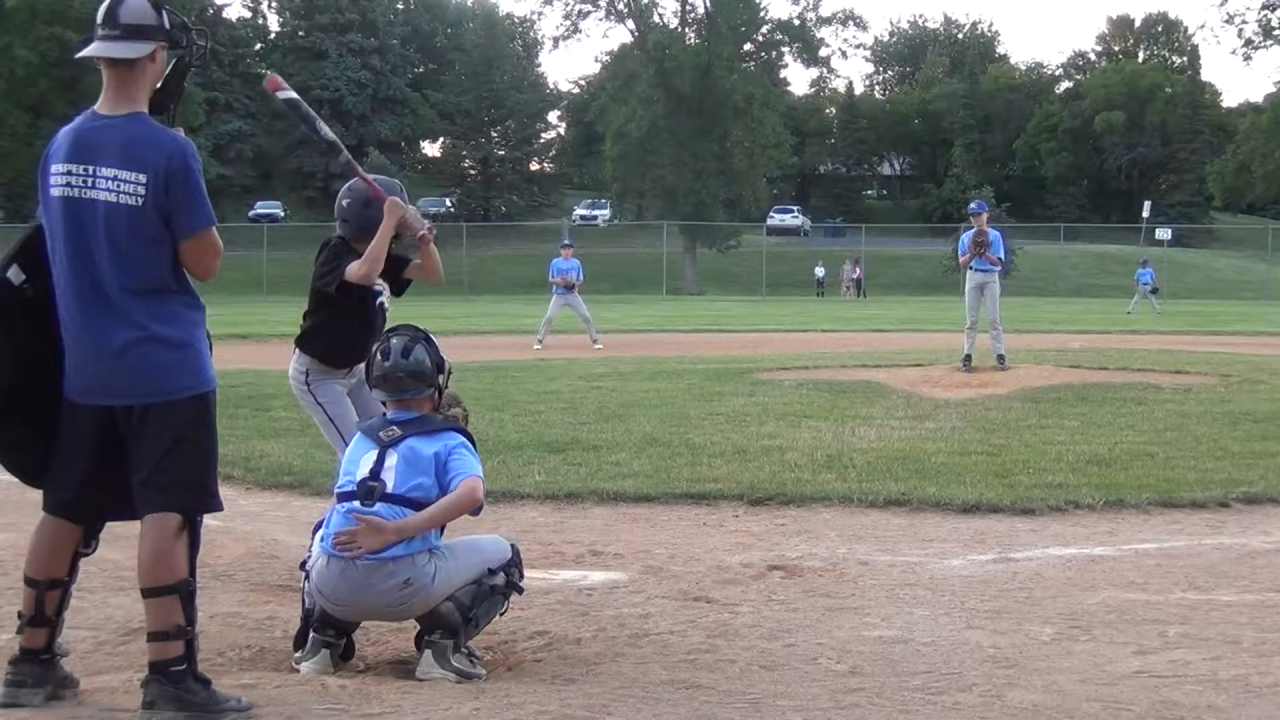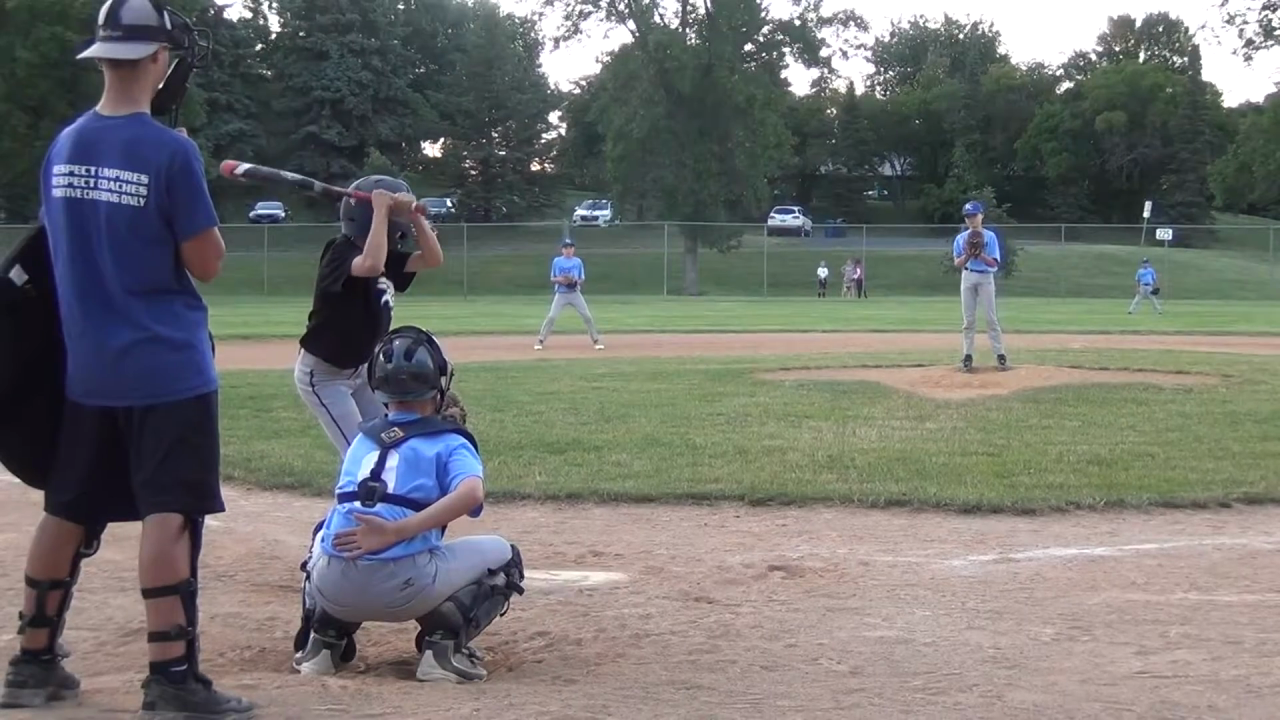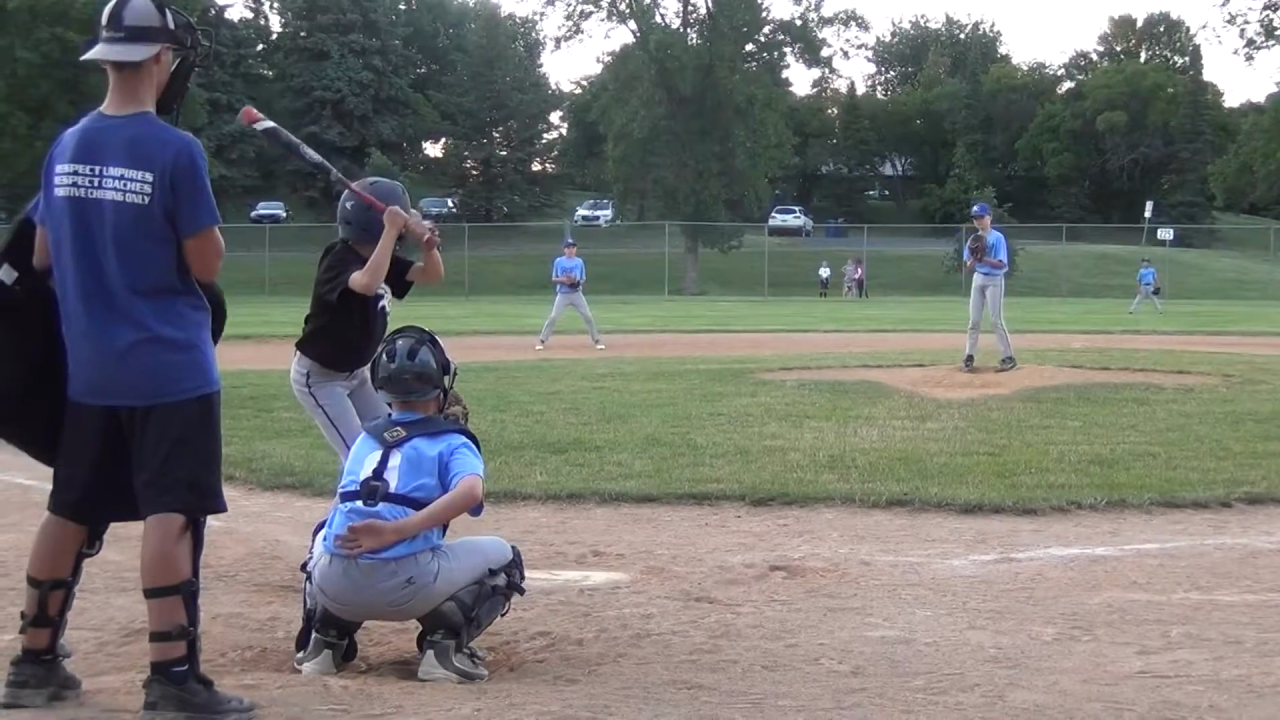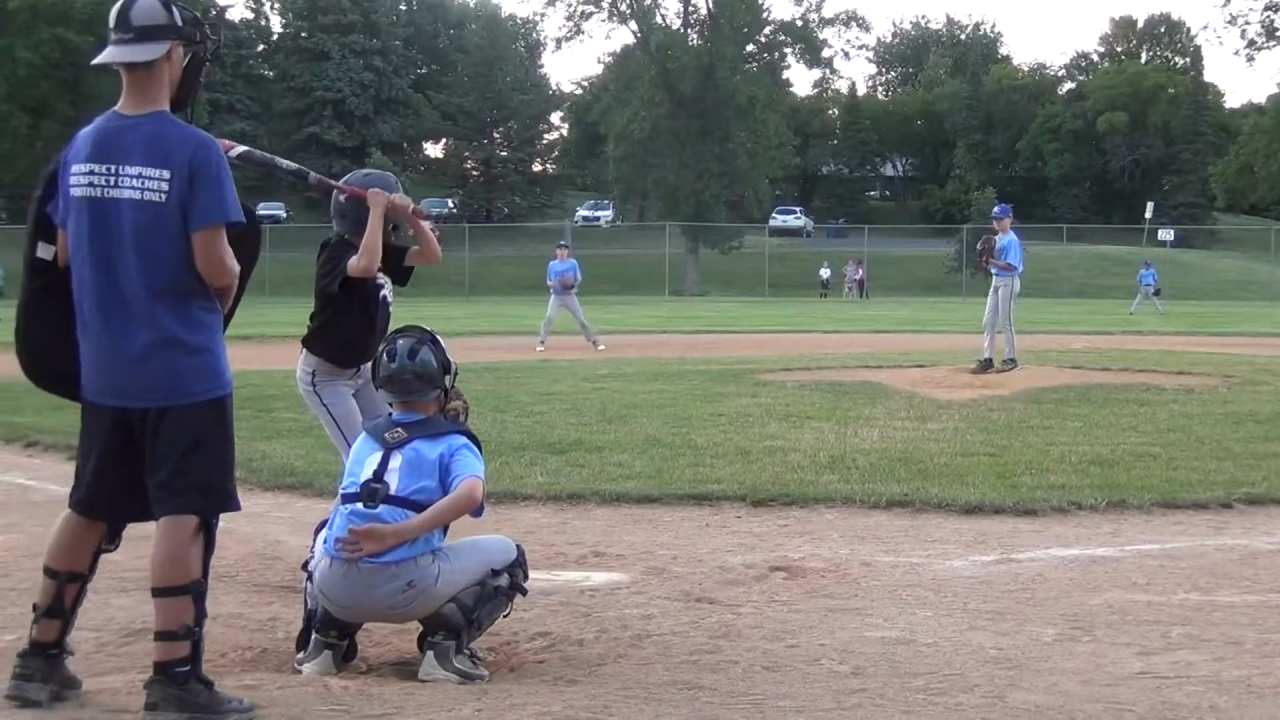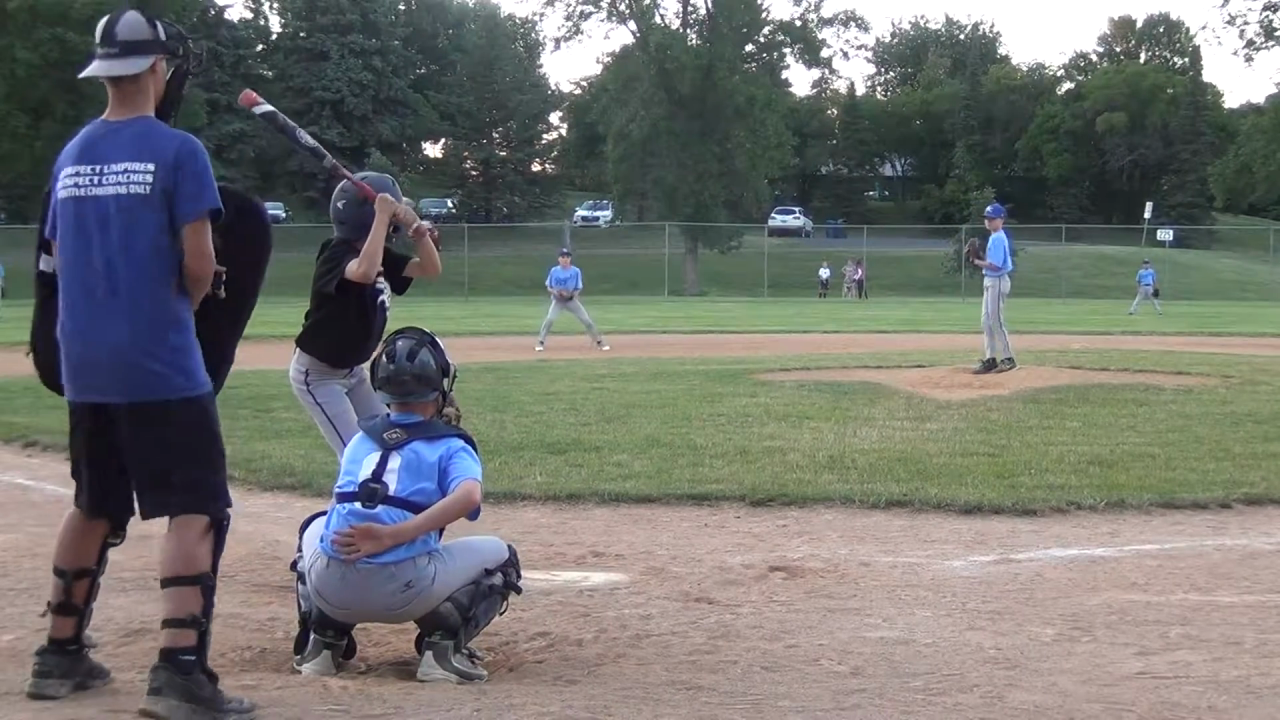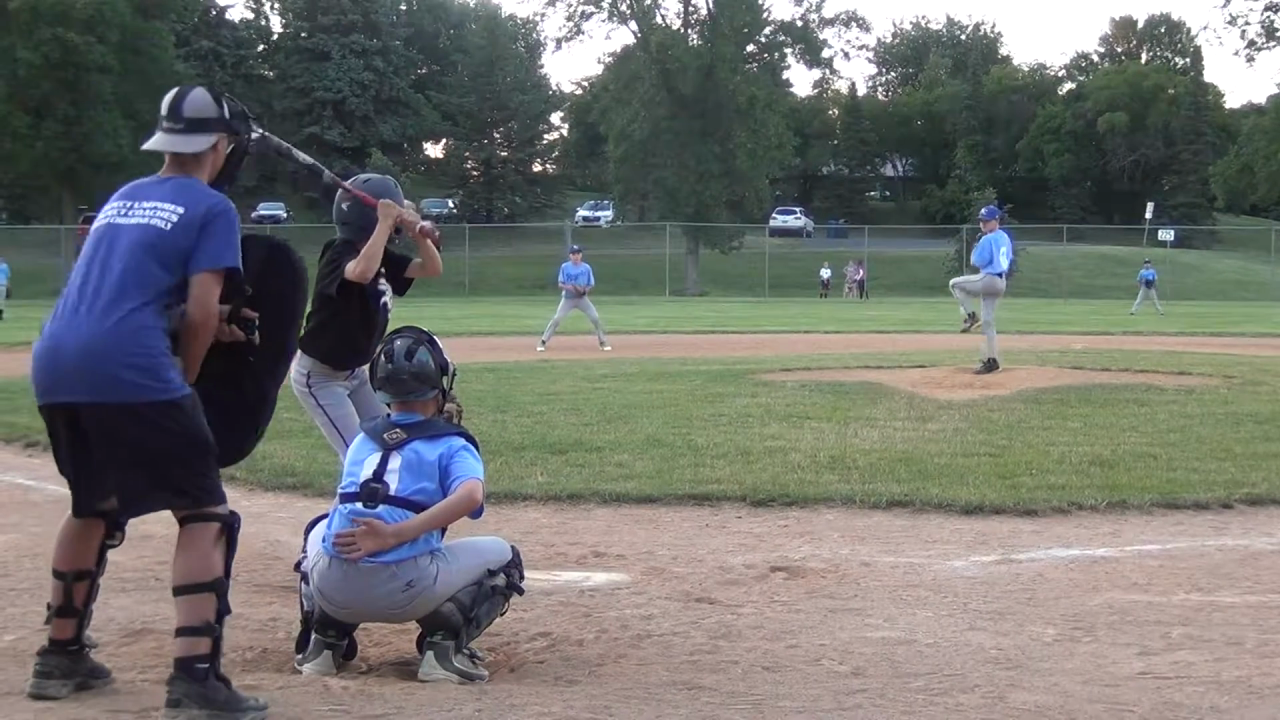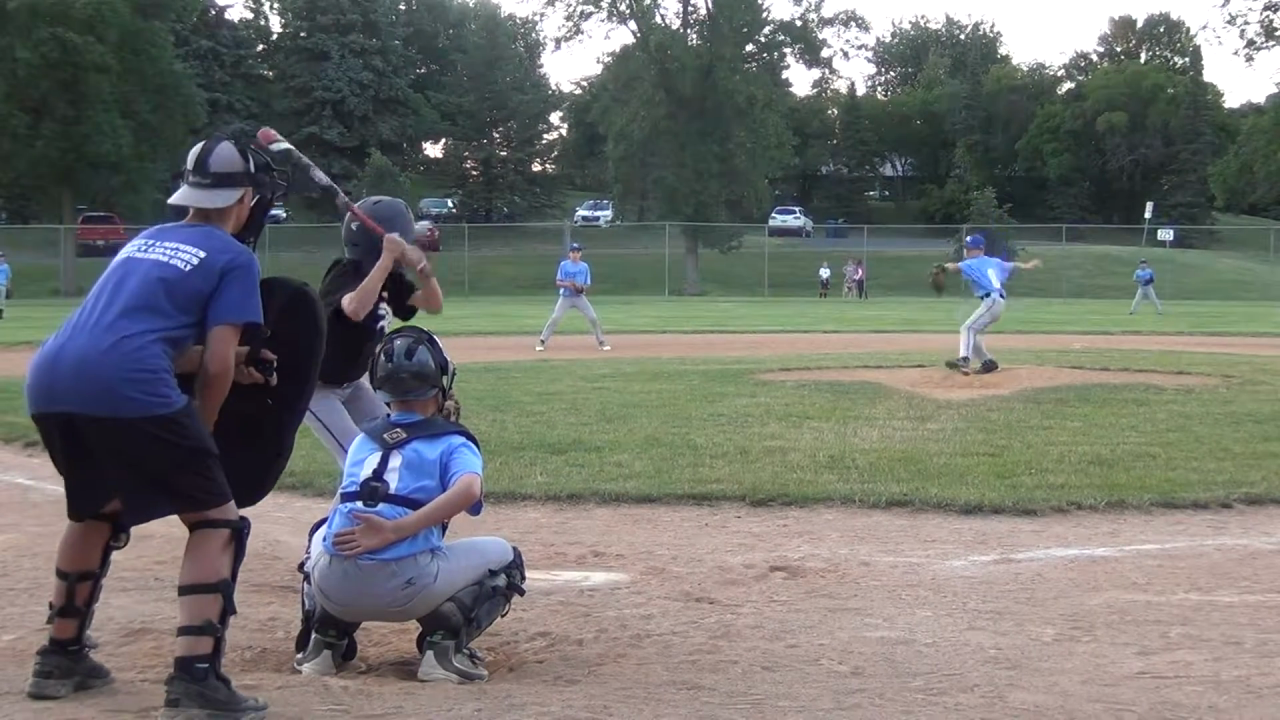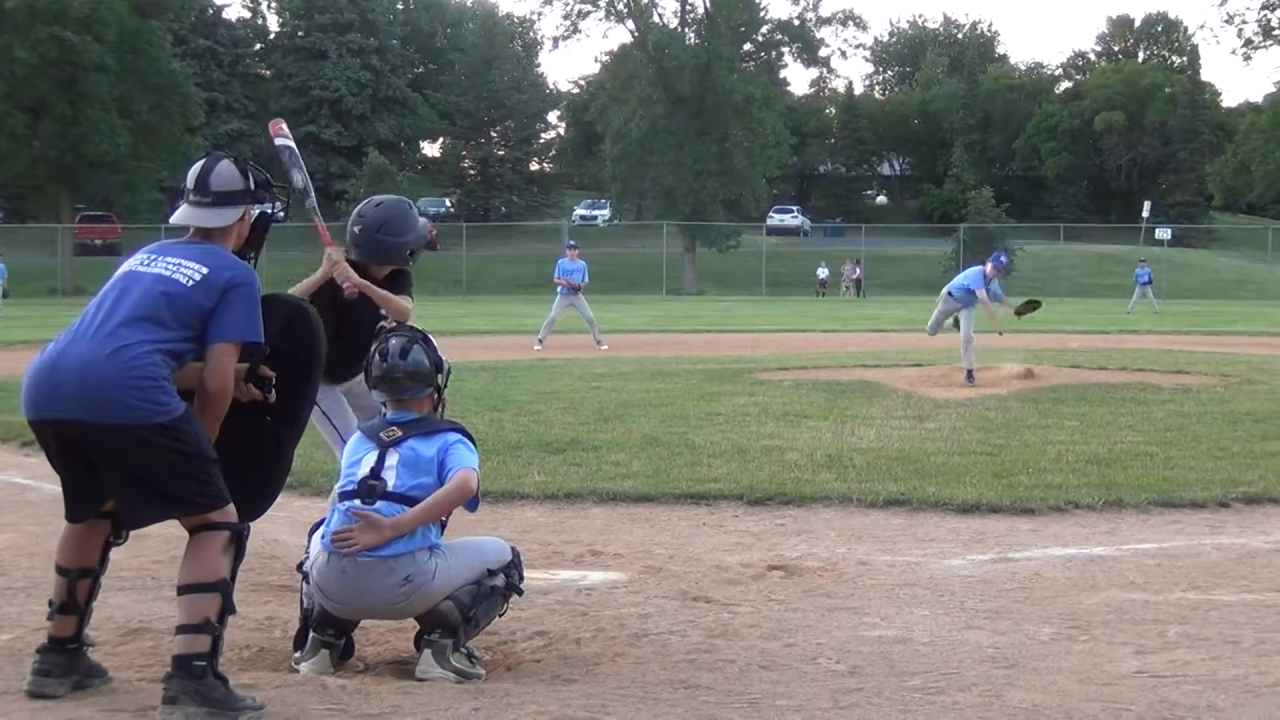
dt=0.5s
person 1, frame 1
left shoulder: (59, 145)
right shoulder: (168, 151)
right elbow: (205, 264)
left hip: (84, 367)
right hip: (164, 366)
left knee: (65, 512)
right knee: (167, 516)
person 1, frame 2
left shoulder: (62, 146)
right shoulder: (170, 151)
right elbow: (207, 264)
left hip: (87, 368)
right hip: (167, 367)
left knee: (68, 512)
right knee: (168, 515)
person 1, frame 3
left shoulder: (65, 147)
right shoulder: (175, 150)
right elbow: (207, 265)
left hip: (88, 369)
right hip: (170, 367)
left knee: (71, 512)
right knee: (171, 515)
person 1, frame 4
left shoulder: (81, 146)
right shoulder: (195, 149)
left elbow: (66, 254)
right elbow: (214, 269)
right wrist: (233, 274)
left hip: (105, 367)
right hip: (183, 367)
left knee: (91, 511)
right knee: (185, 515)
person 1, frame 5
left shoulder: (70, 154)
right shoulder: (178, 150)
left elbow: (63, 258)
right elbow: (198, 262)
left hip: (84, 362)
right hip: (160, 365)
left knee: (95, 506)
right knee: (197, 511)
left ankle: (59, 655)
person 1, frame 6
left shoulder: (122, 197)
right shoulder: (212, 207)
right elbow: (202, 312)
left wrist: (209, 327)
right wrist: (184, 375)
left hip: (55, 365)
right hip: (129, 371)
left knee: (94, 506)
right knee: (206, 516)
left ankle: (60, 656)
person 1, frame 7
left shoulder: (144, 240)
right shoulder: (233, 257)
right elbow: (217, 365)
left wrist: (221, 358)
right wrist: (198, 433)
left hip: (49, 382)
right hip: (126, 388)
left knee: (98, 509)
right knee: (217, 521)
left ankle: (61, 657)
person 1, frame 8
left shoulder: (146, 255)
right shoulder: (235, 274)
right elbow: (216, 382)
left wrist: (218, 377)
right wrist: (198, 450)
left hip: (46, 389)
right hip: (125, 397)
left knee: (97, 509)
right knee: (216, 523)
left ankle: (59, 656)
person 2, frame 1
left shoulder: (360, 439)
right shoulder: (447, 440)
right elbow: (471, 494)
right wrist: (395, 532)
left hip: (331, 587)
right hip: (402, 586)
right knee: (503, 555)
left ankle: (323, 639)
right ankle: (443, 644)
person 2, frame 2
left shoulder: (362, 438)
right shoulder: (449, 441)
right elbow: (471, 493)
right wrist: (395, 532)
left hip: (333, 586)
right hip: (404, 586)
right knee: (502, 555)
left ankle: (324, 640)
right ankle: (443, 645)
person 2, frame 3
left shoulder: (365, 438)
right shoulder: (452, 441)
right elbow: (470, 492)
right wrist: (395, 531)
left hip: (335, 586)
right hip: (406, 585)
left knee: (327, 534)
right knee: (504, 557)
left ankle: (324, 641)
right ankle: (445, 645)
person 2, frame 4
left shoulder: (365, 439)
right shoulder: (453, 442)
right elbow: (470, 494)
right wrist: (396, 535)
left hip: (336, 588)
right hip: (406, 588)
left knee: (328, 532)
right knee: (507, 555)
left ankle: (325, 641)
right ankle: (445, 647)
person 2, frame 5
left shoulder: (361, 439)
right shoulder: (451, 446)
right elbow: (469, 496)
right wrist: (392, 536)
left hip: (330, 588)
right hip: (403, 590)
left knee: (316, 527)
right knee: (500, 555)
left ankle: (322, 641)
right ankle: (443, 646)
person 2, frame 6
left shoulder: (362, 440)
right shoulder: (452, 444)
right elbow: (470, 496)
right wrist: (394, 536)
left hip: (333, 588)
right hip: (404, 590)
left knee: (321, 529)
right knee: (503, 557)
left ankle: (324, 642)
right ankle: (445, 646)
person 2, frame 7
left shoulder: (363, 440)
right shoulder: (453, 442)
right elbow: (468, 490)
right wrist: (394, 531)
left hip: (333, 587)
right hip: (406, 587)
left knee: (324, 532)
right knee: (504, 558)
left ankle: (324, 641)
right ankle: (444, 646)
person 2, frame 8
left shoulder: (360, 438)
right shoulder: (450, 439)
right elbow: (465, 484)
right wrist: (392, 528)
left hip: (333, 585)
right hip: (405, 584)
left knee: (322, 534)
right knee: (503, 558)
left ankle: (323, 641)
right ankle: (443, 646)
person 3, frame 1
left shoulder: (383, 257)
right shoulder: (337, 255)
left elbow: (433, 274)
right elbow: (366, 274)
left wrist: (422, 236)
right wrist: (390, 220)
left hip: (352, 370)
right hip: (316, 374)
person 3, frame 2
left shoulder: (387, 255)
right shoulder: (342, 253)
left elbow: (433, 260)
right elbow: (372, 265)
left wrist: (414, 216)
right wrist: (381, 210)
left hip: (357, 370)
right hip: (322, 375)
person 3, frame 3
left shoulder: (383, 259)
right shoulder: (340, 260)
left elbow: (434, 275)
right elbow: (369, 285)
left wrist: (425, 240)
right wrist: (391, 230)
left hip: (354, 372)
right hip: (317, 376)
person 3, frame 4
left shoulder: (382, 251)
right shoulder: (337, 253)
left elbow: (432, 255)
right elbow: (366, 267)
left wrist: (411, 216)
right wrist: (377, 210)
left hip: (359, 370)
right hip: (324, 374)
person 3, frame 5
left shoulder: (382, 256)
right shoulder: (337, 255)
left elbow: (431, 269)
right elbow: (365, 272)
left wrist: (416, 228)
right wrist: (382, 217)
left hip: (352, 370)
right hip: (316, 373)
person 3, frame 6
left shoulder: (383, 258)
right shoulder: (340, 255)
left elbow: (432, 269)
right elbow: (362, 272)
left wrist: (419, 231)
right wrist: (386, 222)
left hip: (355, 372)
right hip: (318, 375)
person 3, frame 7
left shoulder: (393, 280)
right shoulder: (345, 274)
left elbow: (434, 304)
right elbow: (356, 310)
left wrist: (423, 269)
right wrist: (386, 259)
left hip: (352, 383)
right hip: (314, 387)
person 3, frame 8
left shoulder: (398, 276)
right shoulder: (336, 279)
left elbow: (404, 312)
left wrist: (360, 283)
right wrist: (322, 274)
left hip: (353, 376)
